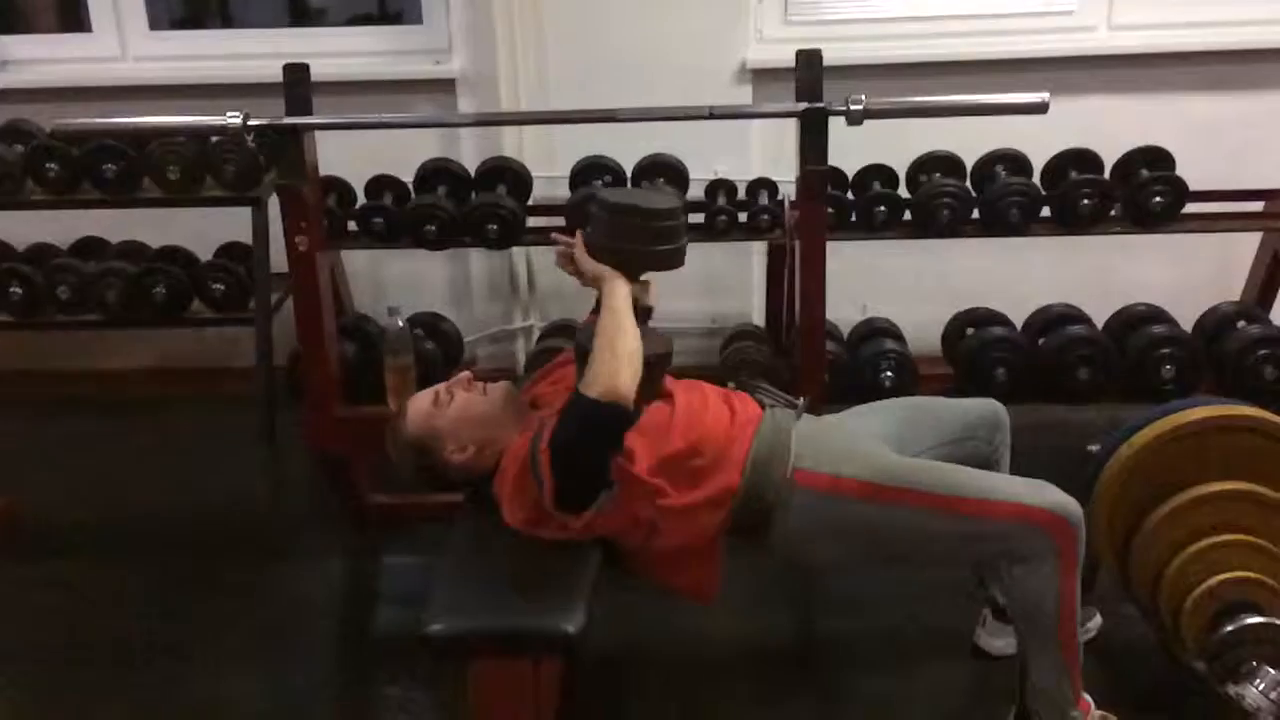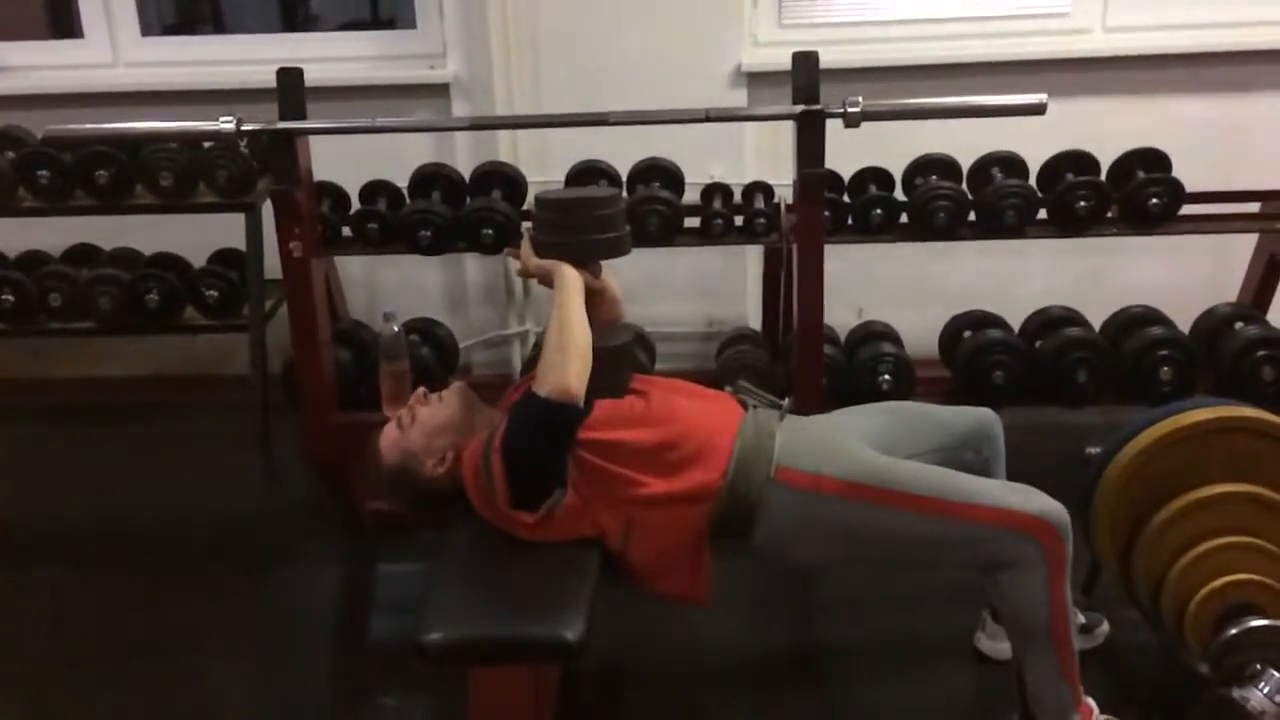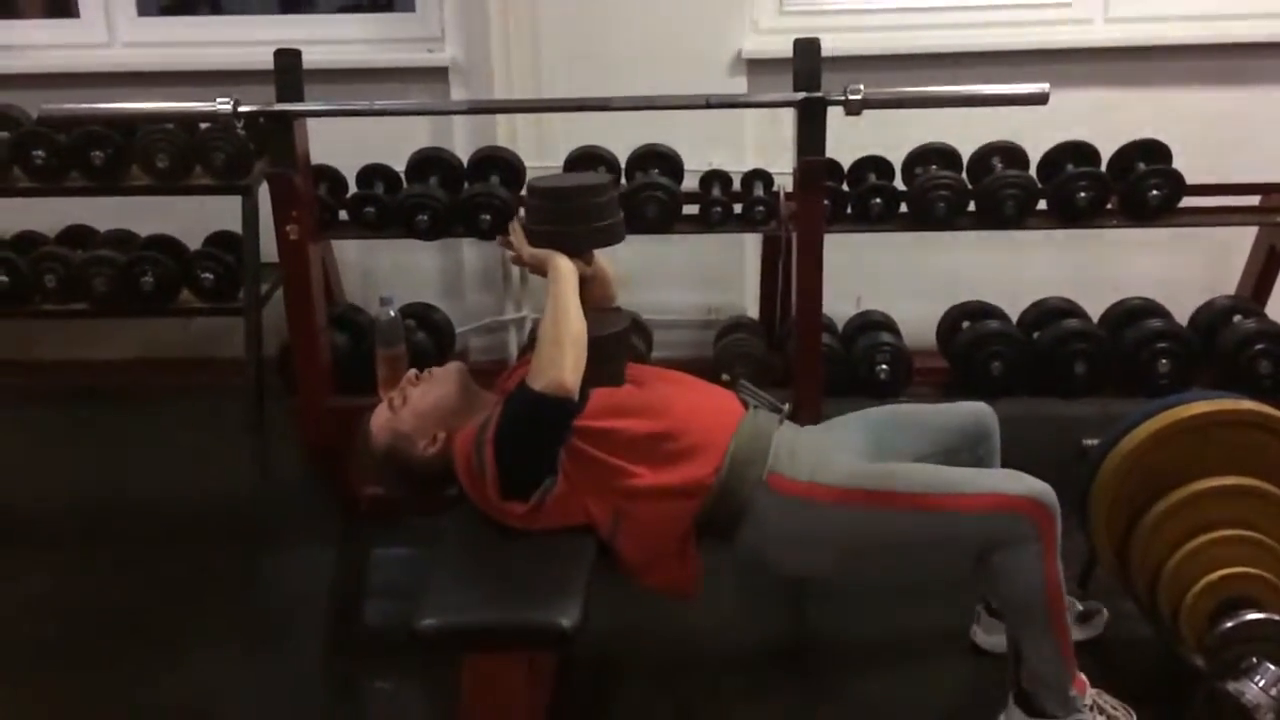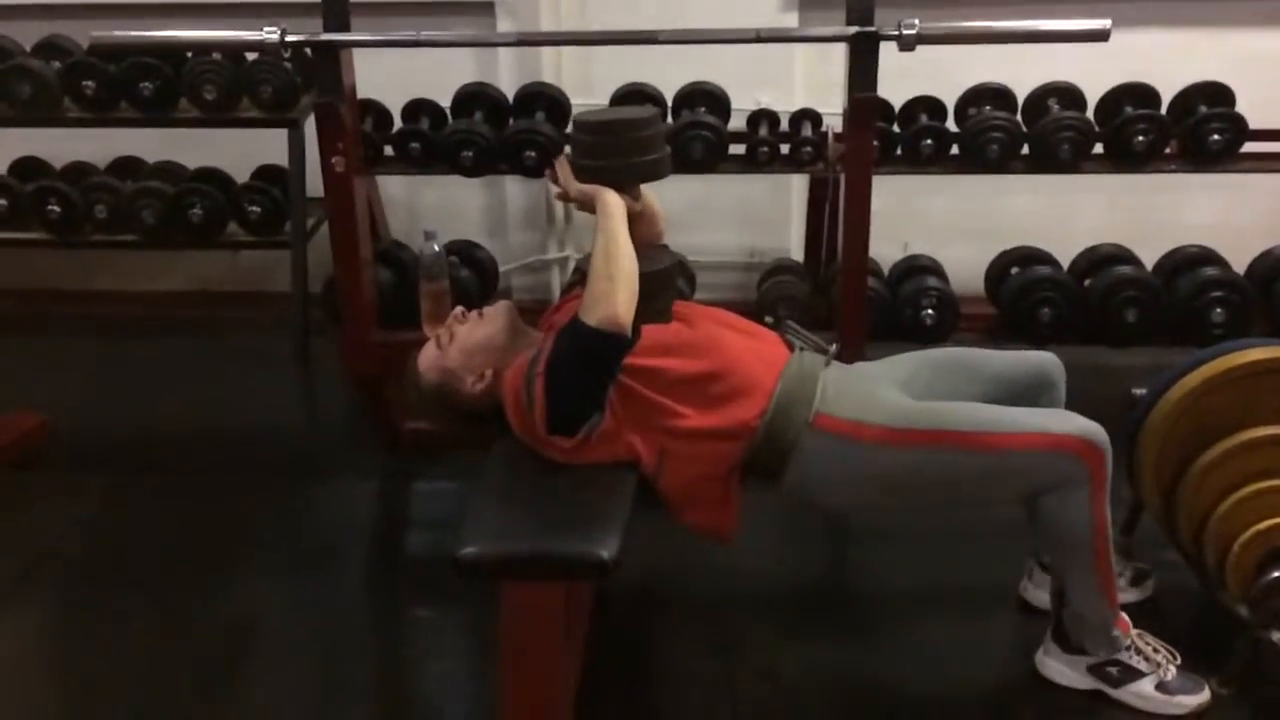
dt=1s
person 1, frame 1
left shoulder: (539, 401)
right shoulder: (535, 472)
left elbow: (615, 348)
right elbow: (613, 398)
left wrist: (609, 276)
right wrist: (615, 283)
left hip: (784, 432)
right hip: (791, 485)
left knee: (986, 421)
right knee: (1053, 520)
left ankle: (1011, 600)
person 1, frame 2
left shoulder: (511, 414)
right shoulder: (503, 469)
left elbow: (607, 340)
right elbow: (563, 392)
left wrist: (584, 278)
right wrist: (563, 276)
left hip: (769, 435)
right hip: (775, 486)
left knee: (975, 431)
right knee: (1039, 525)
left ankle: (1019, 613)
person 1, frame 3
left shoulder: (505, 398)
right shoulder: (494, 455)
left elbow: (599, 326)
right elbow: (558, 387)
left wrist: (578, 262)
right wrist: (557, 266)
left hip: (772, 441)
right hip: (770, 496)
left knee: (972, 425)
right knee: (1027, 506)
left ankle: (1011, 607)
person 1, frame 4
left shoulder: (549, 333)
right shoulder: (541, 391)
left elbow: (648, 254)
right elbow: (613, 326)
left wrist: (623, 196)
right wrist: (606, 204)
left hip: (817, 378)
right hip: (815, 436)
left knee: (1039, 374)
right knee: (1078, 448)
left ankle: (1064, 566)
right ankle: (1089, 642)
